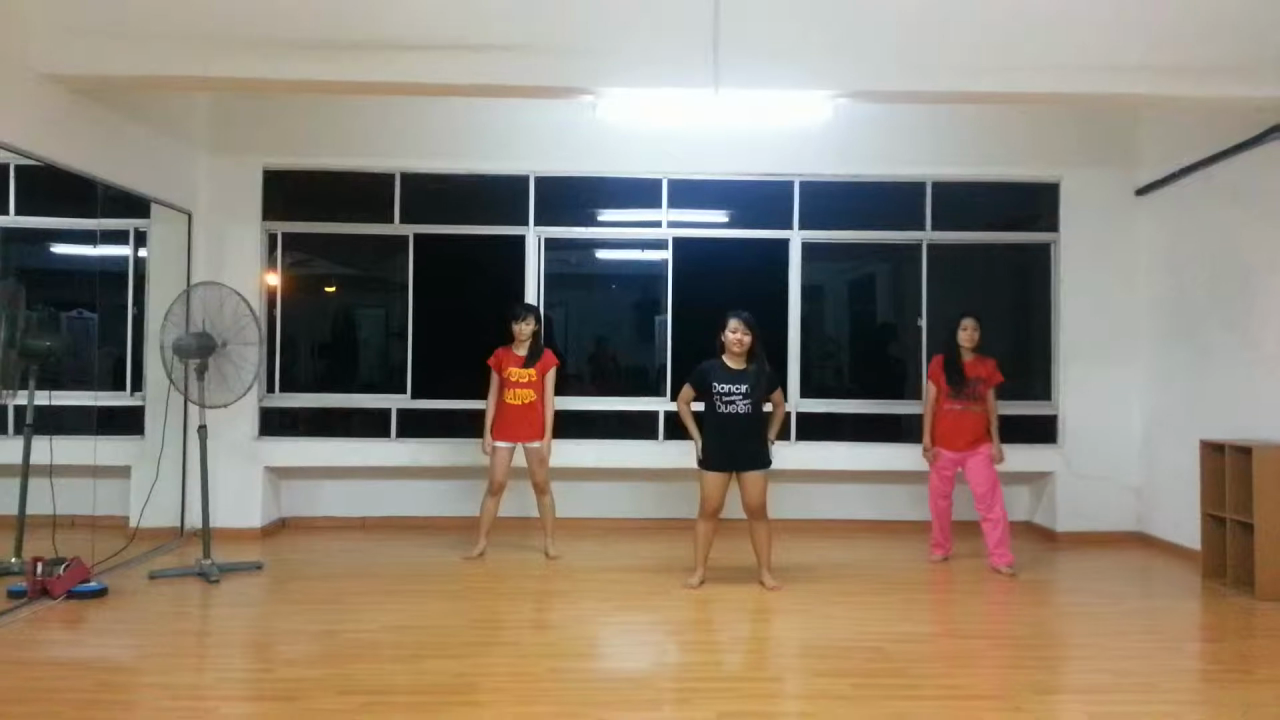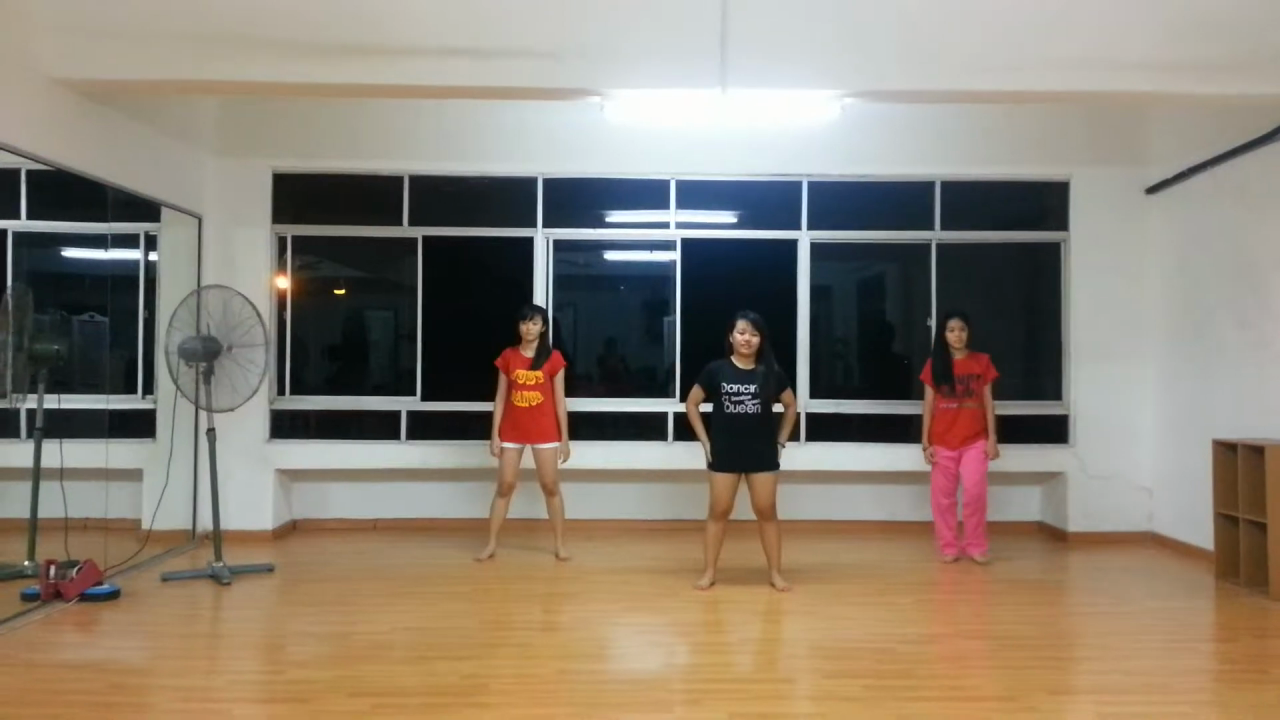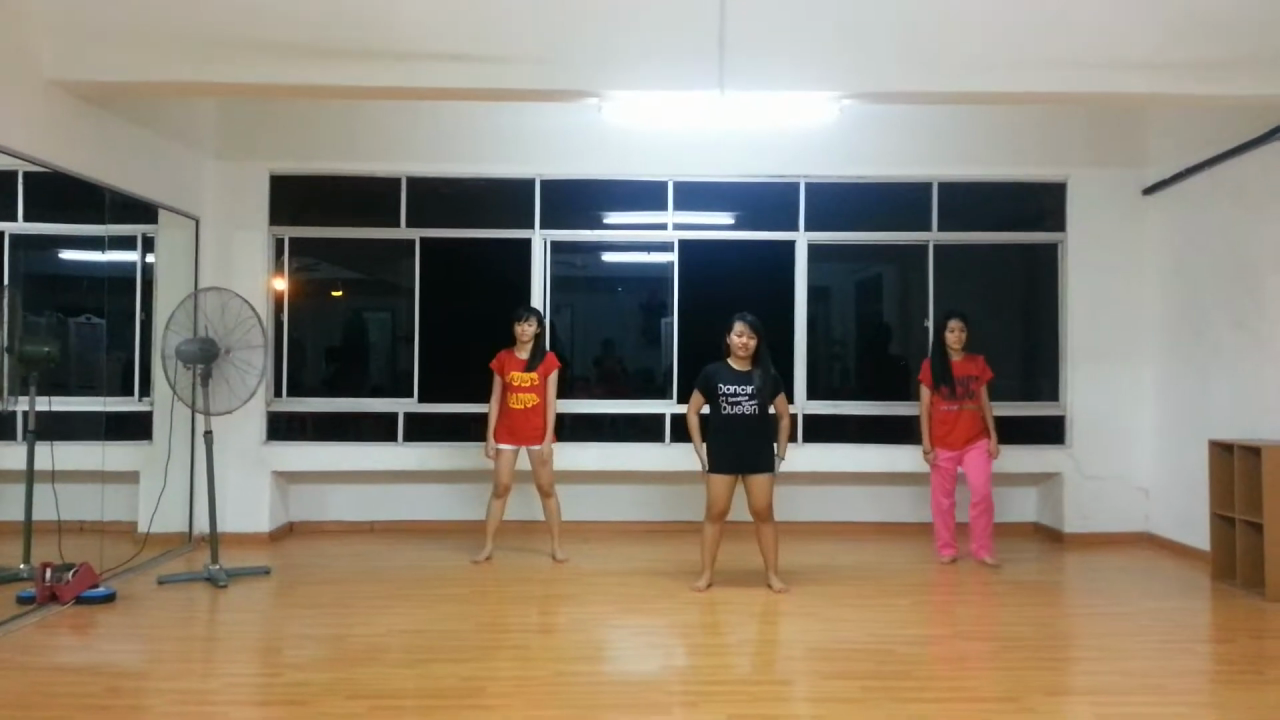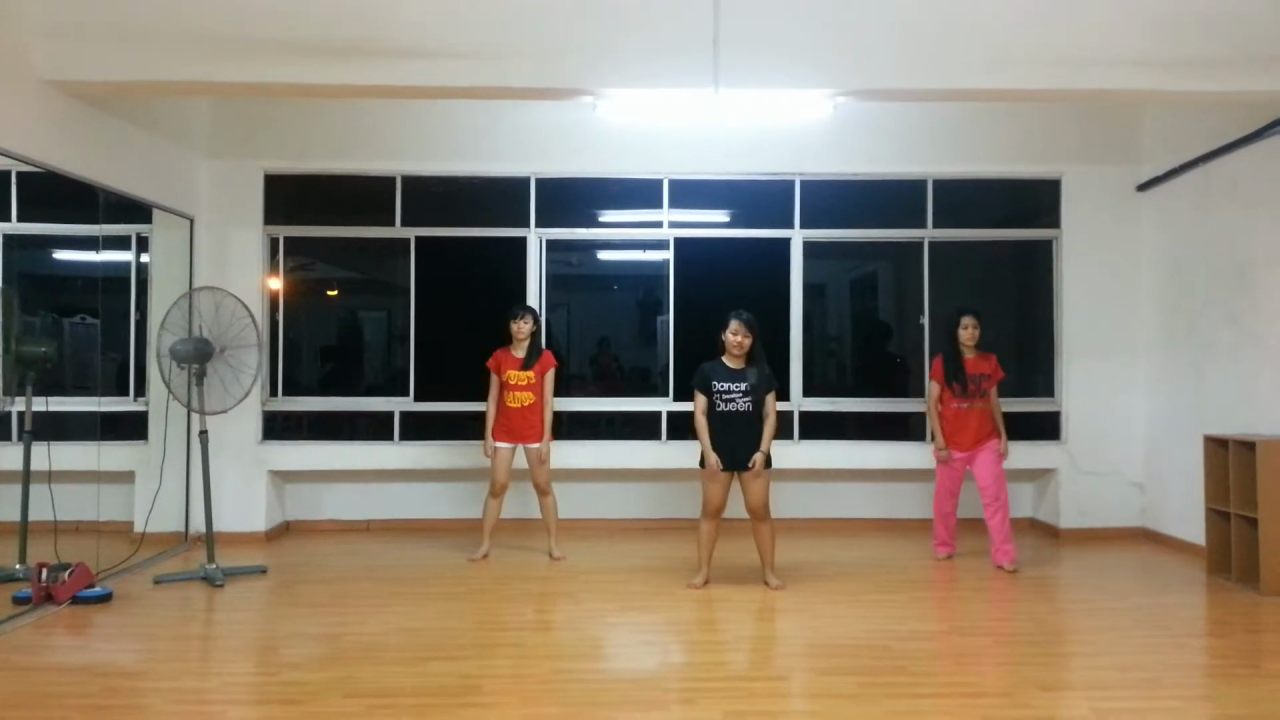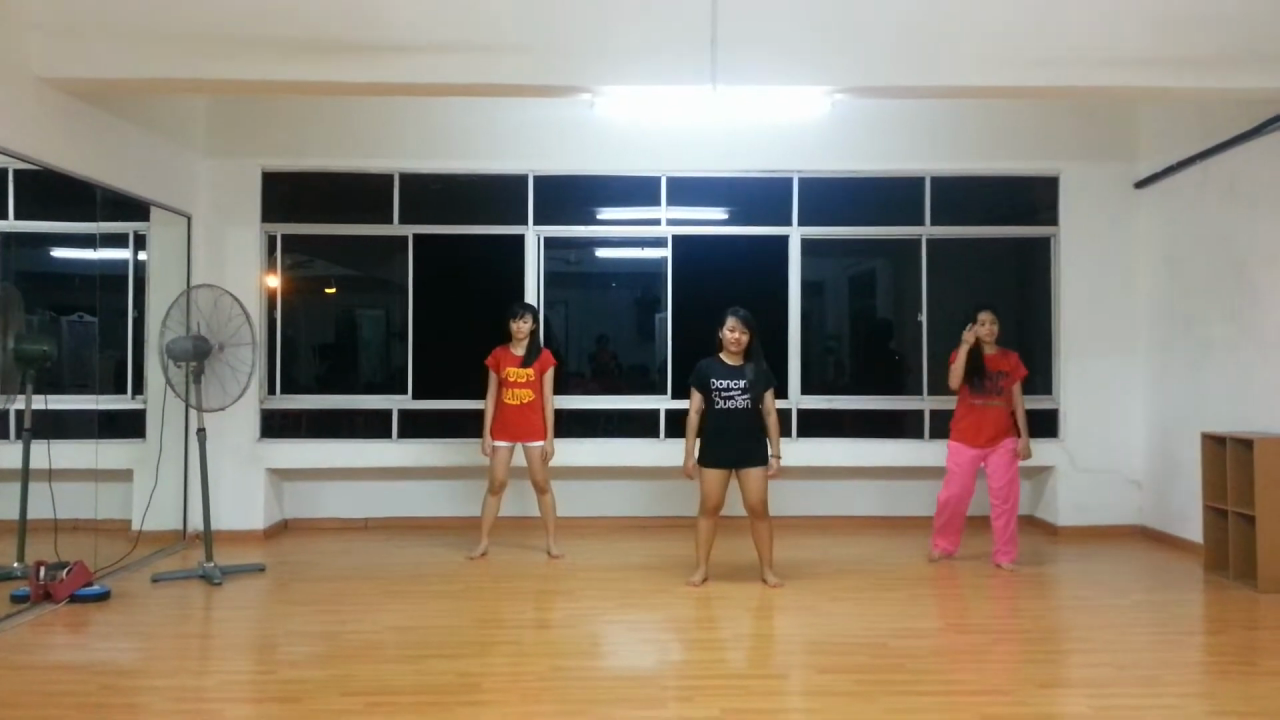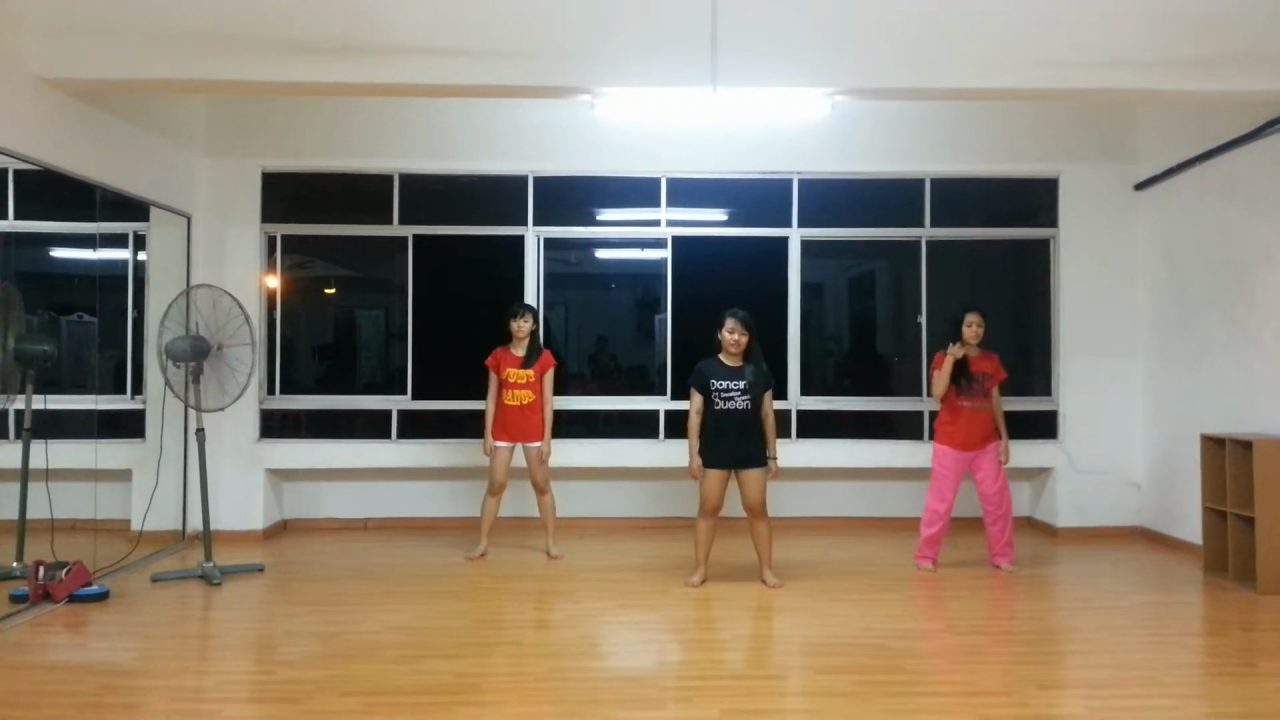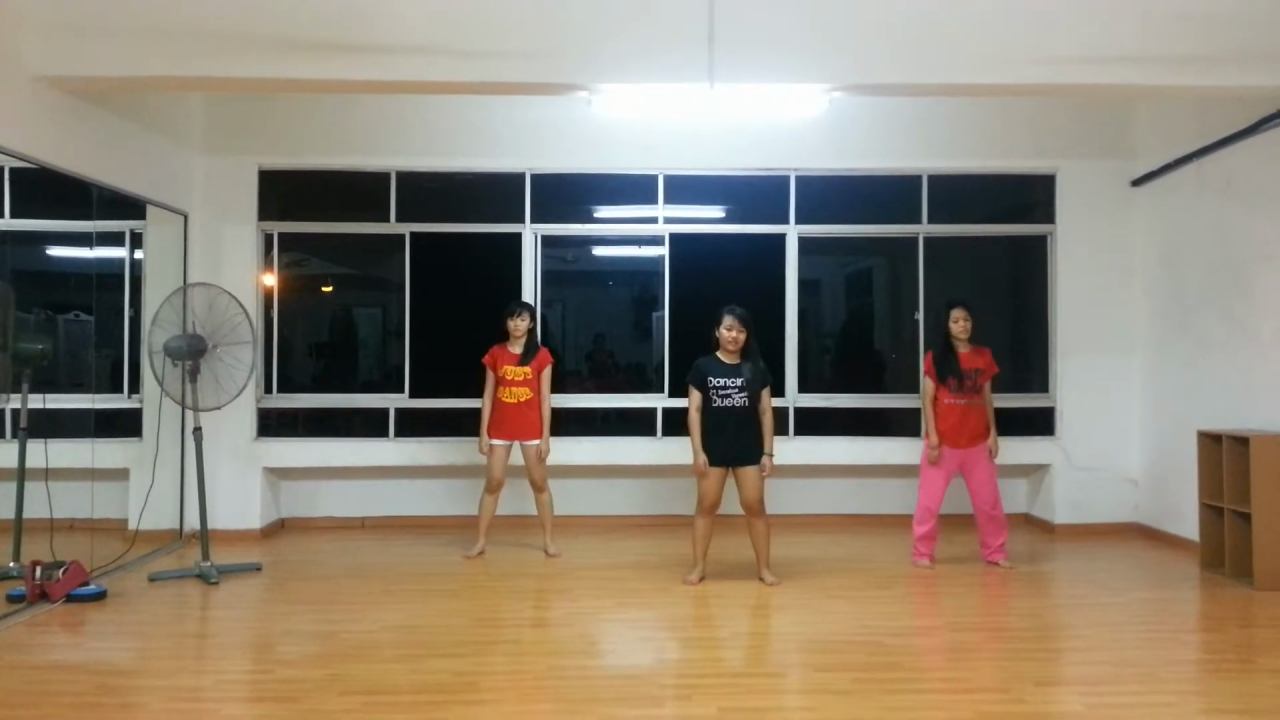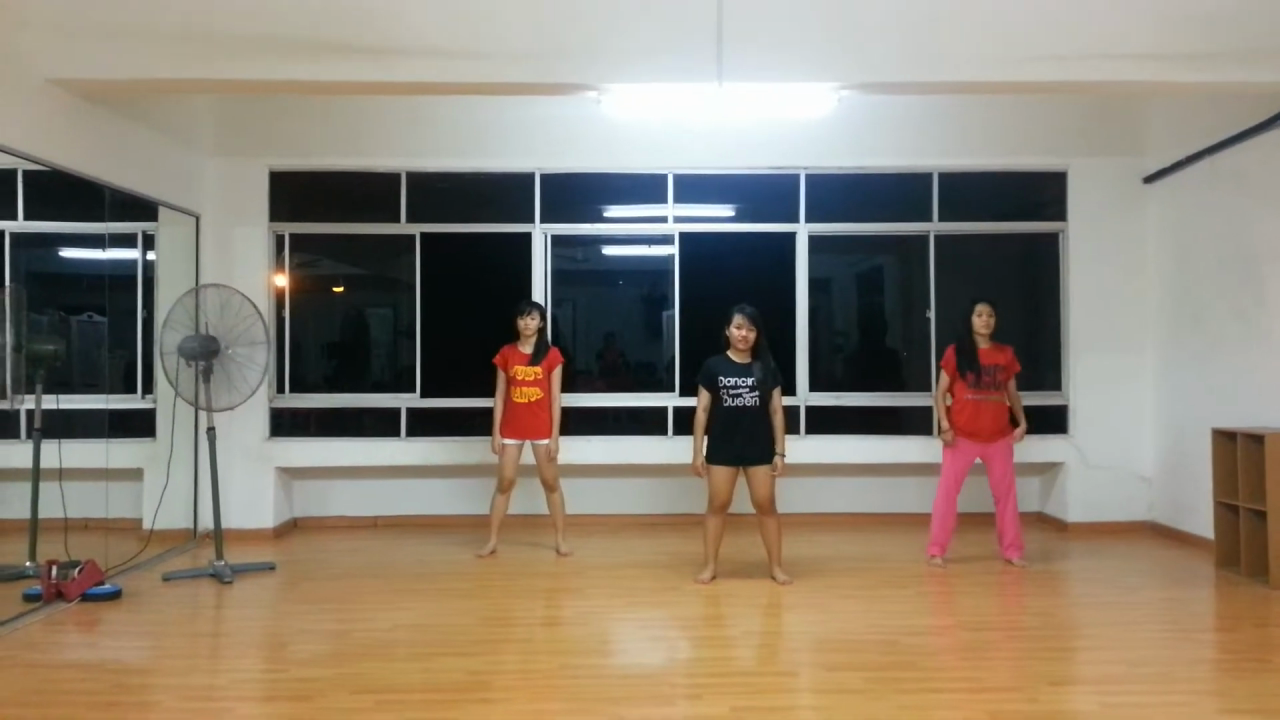
dt=0.4s
person 1, frame 1
left shoulder: (762, 372)
right shoulder: (708, 370)
left elbow: (779, 405)
right elbow: (683, 401)
left wrist: (770, 438)
right wrist: (697, 438)
left hip: (753, 453)
right hip: (715, 452)
left knee: (757, 511)
right knee: (709, 510)
left ankle: (765, 572)
right ankle: (699, 570)
person 1, frame 2
left shoulder: (771, 372)
right shoulder: (716, 370)
left elbow: (791, 406)
right elbow: (691, 403)
left wrist: (780, 442)
right wrist: (705, 441)
left hip: (762, 454)
right hip: (724, 453)
left knee: (766, 512)
right knee: (719, 511)
left ankle: (775, 573)
right ankle: (709, 572)
person 1, frame 3
left shoulder: (767, 375)
right shoulder: (712, 373)
left elbow: (783, 416)
right elbow: (693, 412)
left wrist: (780, 454)
right wrist: (700, 452)
left hip: (759, 456)
right hip: (721, 456)
left knee: (763, 513)
right knee: (715, 513)
left ankle: (772, 574)
right ankle: (706, 574)
person 1, frame 4
left shoulder: (762, 373)
right shoulder: (708, 371)
left elbow: (770, 415)
right elbow: (700, 413)
left wrist: (763, 452)
right wrist: (708, 452)
left hip: (753, 453)
right hip: (717, 453)
left knee: (759, 511)
right knee: (711, 511)
left ankle: (769, 571)
right ankle: (703, 571)
person 1, frame 5
left shoulder: (759, 370)
right shoulder: (705, 368)
left elbow: (770, 412)
right elbow: (694, 412)
left wrist: (775, 454)
right wrist: (689, 454)
left hip: (752, 451)
right hip: (714, 451)
left knee: (758, 509)
right knee: (709, 508)
left ankle: (767, 569)
right ankle: (701, 568)
person 1, frame 6
left shoulder: (759, 371)
right shoulder: (705, 369)
left elbow: (767, 414)
right elbow: (695, 413)
left wrist: (772, 455)
right wrist: (694, 453)
left hip: (751, 452)
right hip: (714, 452)
left knee: (757, 508)
right knee: (709, 508)
left ankle: (766, 569)
right ankle: (700, 569)
person 1, frame 7
left shoulder: (756, 368)
right shoulder: (703, 367)
left elbow: (765, 411)
right elbow: (694, 410)
left wrist: (768, 452)
right wrist: (698, 450)
left hip: (749, 450)
right hip: (713, 449)
left knee: (755, 507)
right knee: (706, 506)
left ankle: (764, 568)
right ankle: (698, 567)
person 1, frame 8
left shoulder: (767, 368)
right shoulder: (713, 366)
left elbow: (776, 411)
right elbow: (702, 410)
left wrist: (780, 451)
right wrist: (697, 451)
left hip: (759, 448)
right hip: (722, 449)
left knee: (766, 505)
right knee: (718, 505)
left ankle: (776, 566)
right ankle: (710, 565)
person 2, frame 1
left shoulder: (988, 366)
right shoulder: (940, 363)
left elbow: (991, 406)
right elbow: (930, 403)
left wrist: (996, 441)
right wrist: (927, 441)
left hip: (978, 445)
right hip: (944, 444)
left knee: (989, 499)
right knee: (940, 498)
left ankle: (1000, 557)
right ankle: (940, 547)
person 2, frame 2
left shoulder: (982, 362)
right shoulder: (934, 364)
left elbow: (988, 402)
right elbow: (929, 405)
left wrist: (992, 437)
right wrist: (925, 442)
left hip: (975, 441)
right hip: (942, 442)
left knee: (974, 493)
right knee: (943, 496)
left ankle: (975, 546)
right ankle: (949, 547)
person 2, frame 3
left shoulder: (978, 363)
right shoulder: (931, 365)
left elbow: (984, 402)
right elbow: (925, 407)
left wrist: (993, 435)
right wrist: (927, 444)
left hip: (975, 441)
right hip: (942, 444)
left knee: (982, 493)
right knee: (942, 498)
left ankle: (982, 548)
right ankle: (946, 549)
person 2, frame 4
left shoulder: (990, 362)
right shoulder: (942, 362)
left elbow: (994, 402)
right elbow: (932, 404)
left wrist: (1003, 436)
right wrist: (939, 441)
left hip: (986, 442)
right hip: (952, 443)
left knee: (995, 496)
right knee: (945, 498)
left ankle: (1004, 555)
right ankle: (944, 545)
person 2, frame 5
left shoulder: (1011, 359)
right shoulder: (962, 354)
left elbow: (1018, 400)
right elbow: (954, 383)
left wrist: (1024, 436)
right wrist: (966, 346)
left hip: (1002, 440)
right hip: (965, 440)
left knee: (1005, 497)
right knee: (953, 494)
left ankle: (1004, 554)
right ankle: (942, 544)
person 2, frame 6
left shoulder: (992, 361)
right shoulder: (944, 359)
left elbow: (996, 402)
right elbow: (937, 393)
left wrist: (1004, 437)
right wrist: (951, 359)
left hip: (986, 444)
right hip: (950, 444)
left knee: (997, 500)
right knee: (939, 501)
left ankle: (1002, 555)
right ankle: (926, 555)
person 2, frame 7
left shoulder: (984, 356)
right shoulder: (935, 357)
left elbow: (987, 398)
right elbow: (928, 401)
left wrist: (993, 434)
right wrist: (932, 440)
left hip: (977, 442)
right hip: (944, 442)
left knee: (988, 500)
right knee: (930, 499)
left ankle: (995, 551)
right ankle: (922, 552)
person 2, frame 8
left shoulder: (1006, 354)
right shoulder: (956, 352)
left elbow: (1012, 391)
right elbow: (941, 392)
left wrist: (1022, 422)
right wrist: (945, 426)
left hip: (999, 437)
right hip: (962, 436)
left knee: (1005, 493)
right knee: (947, 492)
left ankle: (1012, 549)
right ankle: (936, 550)
person 3, frame 1
left shoulder: (546, 357)
right shoulder: (500, 355)
left elbow: (548, 399)
right elbow: (492, 396)
left wrist: (547, 437)
right wrist: (486, 432)
left hip: (534, 431)
right hip: (504, 430)
left knee: (542, 486)
right knee: (495, 485)
left ankle: (549, 542)
right ankle: (481, 541)
person 3, frame 2
left shoulder: (553, 358)
right shoulder: (508, 356)
left elbow: (559, 400)
right elbow: (500, 397)
left wrist: (564, 438)
right wrist: (495, 434)
left hip: (544, 432)
right hip: (512, 432)
left knee: (551, 487)
right knee: (505, 486)
left ankle: (559, 543)
right ankle: (491, 543)
person 3, frame 3
left shoulder: (548, 360)
right shoulder: (503, 358)
left elbow: (551, 402)
right elbow: (495, 400)
left wrist: (547, 439)
right wrist: (490, 436)
left hip: (537, 433)
right hip: (507, 433)
left knee: (546, 488)
right knee: (500, 488)
left ankle: (556, 545)
right ankle: (488, 545)
person 3, frame 4
left shoulder: (544, 358)
right shoulder: (499, 357)
left elbow: (547, 401)
right elbow: (492, 399)
left wrist: (546, 438)
right wrist: (488, 435)
left hip: (534, 432)
right hip: (504, 432)
left knee: (543, 487)
right knee: (497, 486)
left ankle: (553, 543)
right ankle: (485, 543)
person 3, frame 5
left shoulder: (543, 357)
right shoulder: (498, 355)
left elbow: (548, 399)
right elbow: (491, 397)
left wrist: (549, 437)
right wrist: (486, 434)
left hip: (533, 431)
right hip: (503, 430)
left knee: (542, 485)
right knee: (496, 485)
left ankle: (551, 541)
right ankle: (483, 542)
person 3, frame 6
left shoulder: (544, 357)
right shoulder: (498, 356)
left elbow: (547, 400)
right elbow: (491, 397)
left wrist: (547, 438)
right wrist: (487, 434)
left hip: (534, 431)
right hip: (503, 431)
left knee: (542, 486)
right knee: (495, 485)
left ankle: (551, 542)
right ankle: (483, 542)
person 3, frame 7
left shoulder: (541, 355)
right shoulder: (495, 354)
left elbow: (545, 398)
right elbow: (488, 395)
left wrist: (546, 436)
right wrist: (483, 432)
left hip: (531, 429)
right hip: (500, 429)
left knee: (539, 484)
right knee: (493, 483)
left ankle: (548, 540)
right ankle: (481, 541)
person 3, frame 8
left shoulder: (551, 355)
right shoulder: (506, 354)
left elbow: (555, 397)
right elbow: (500, 395)
left wrist: (555, 435)
right wrist: (496, 432)
left hip: (541, 428)
right hip: (511, 429)
left knee: (550, 483)
right knee: (504, 482)
left ankle: (560, 539)
right ankle: (492, 540)
